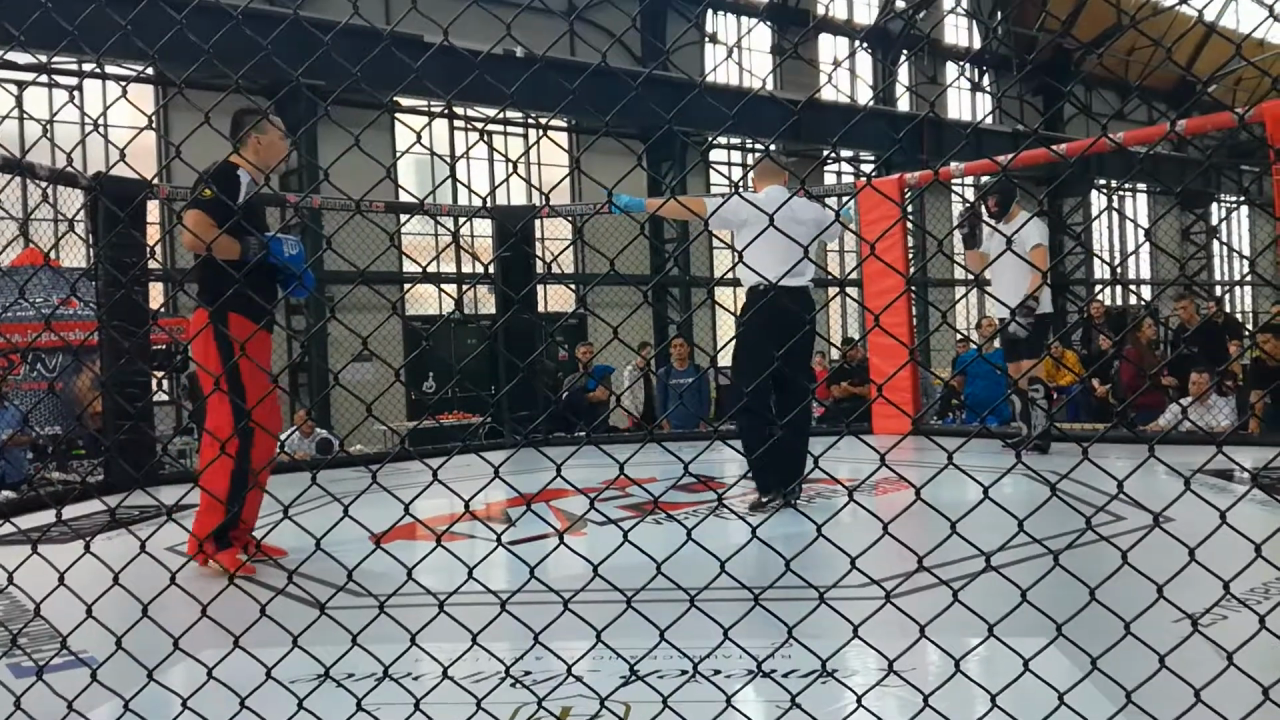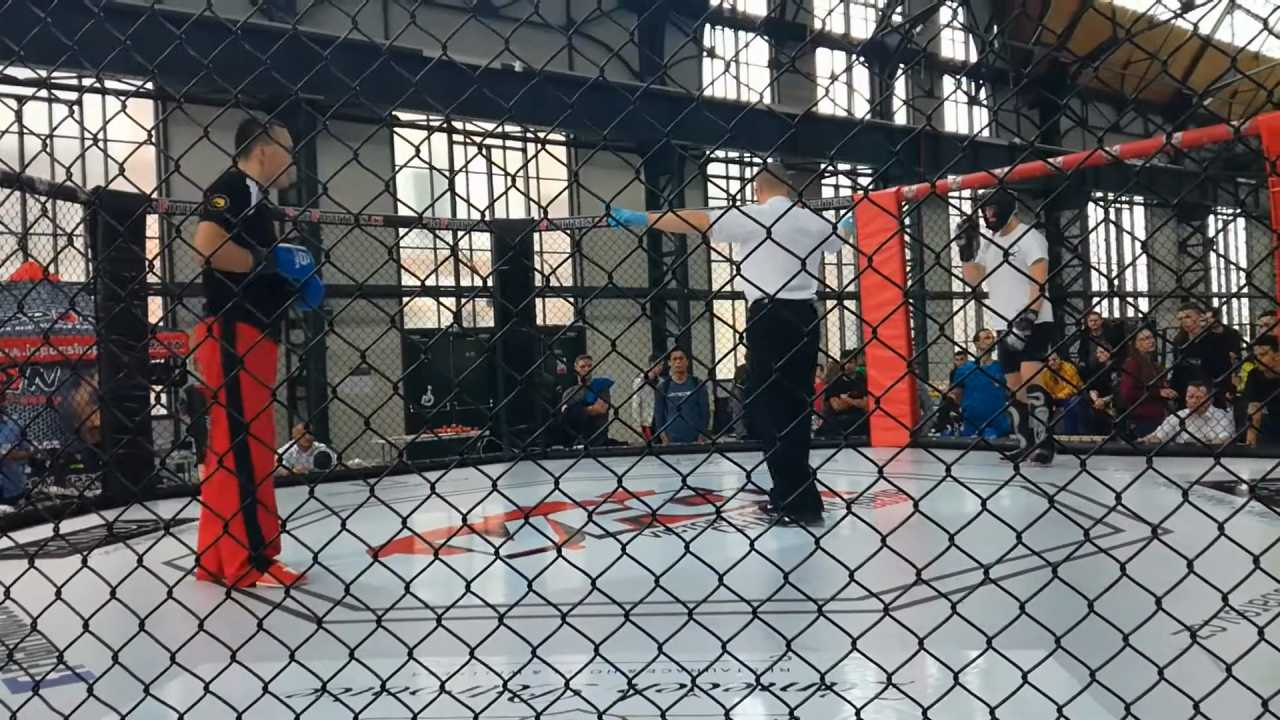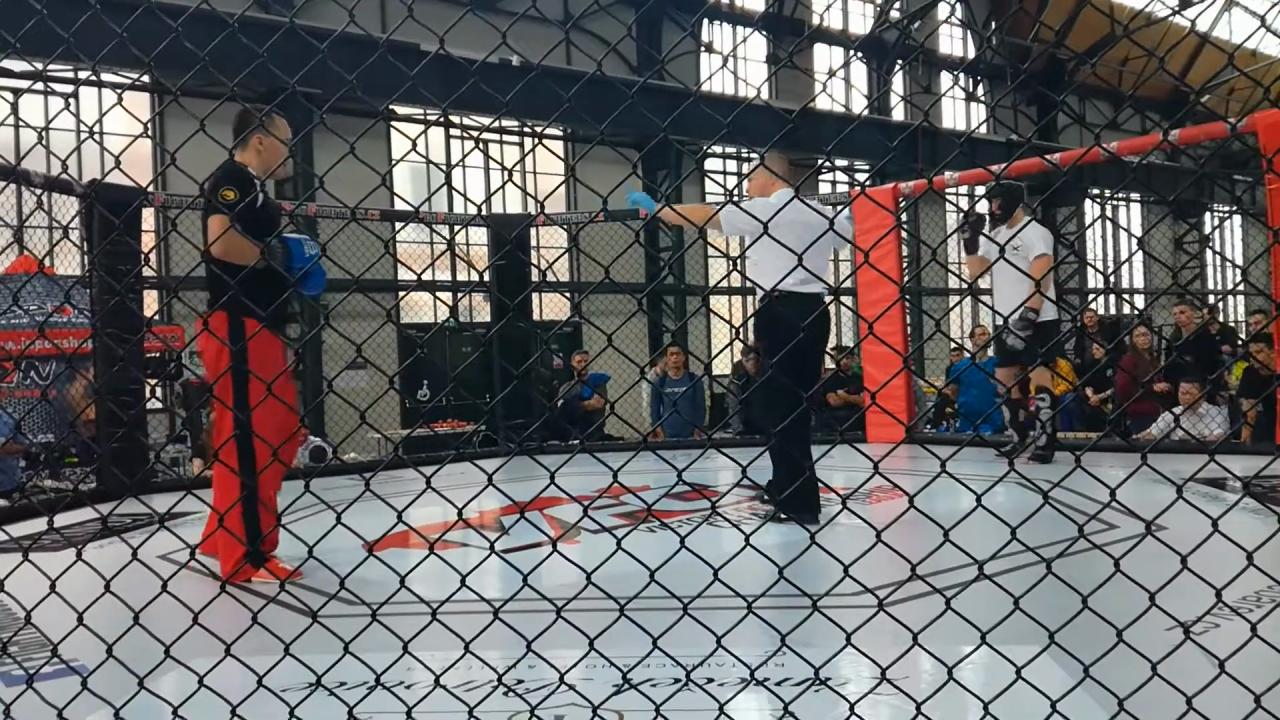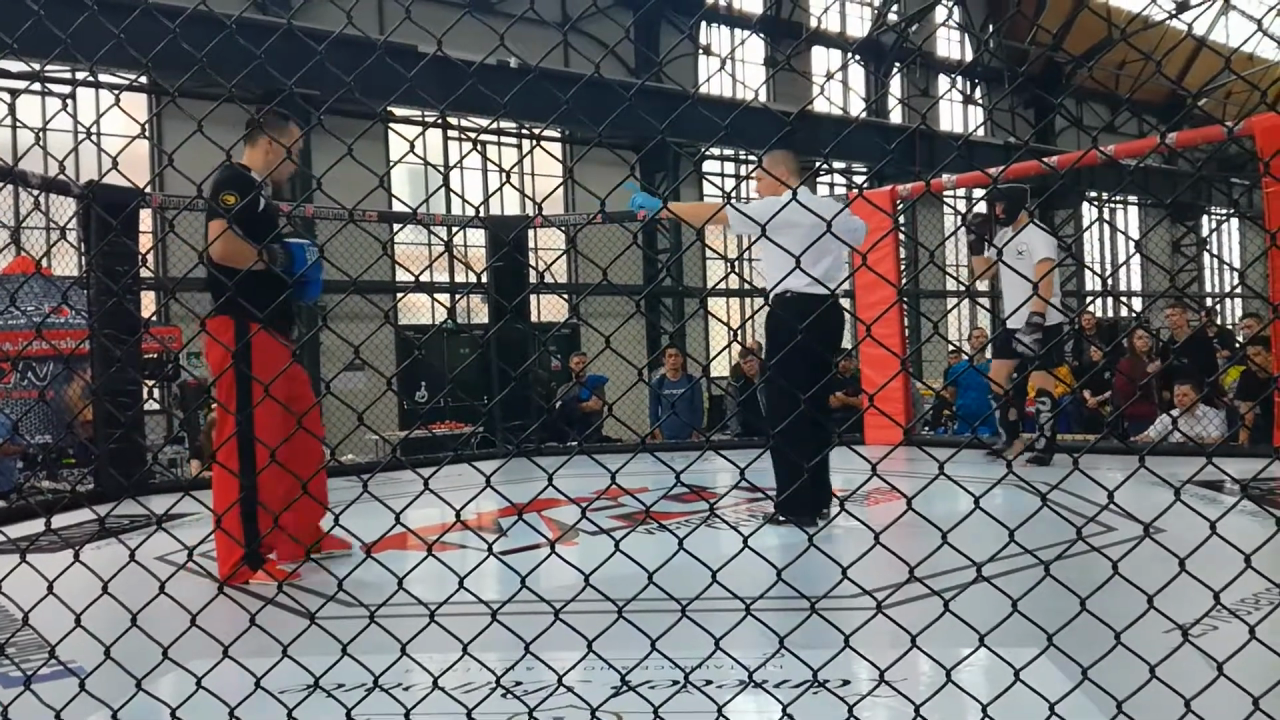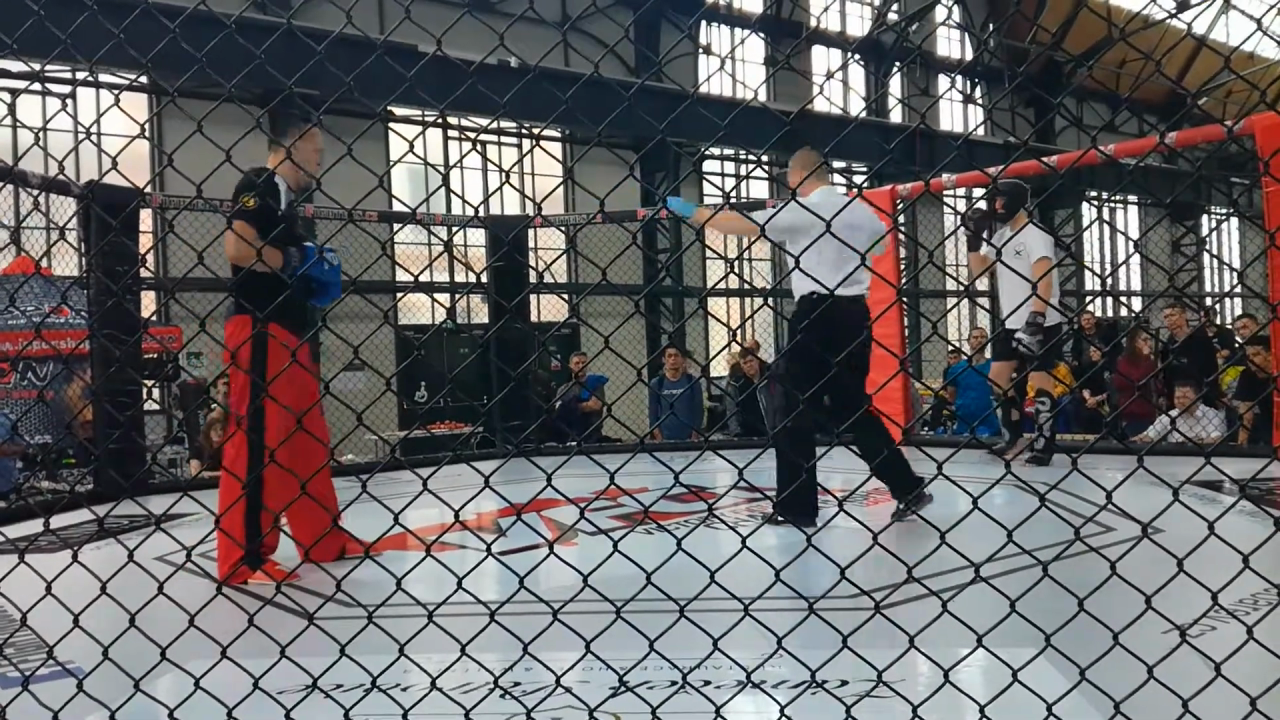
dt=0.3s
person 1, frame 1
left shoulder: (248, 190)
right shoulder: (224, 176)
right elbow: (193, 234)
left wrist: (283, 270)
right wrist: (260, 248)
left hip: (247, 325)
right hip: (226, 323)
left knee: (231, 430)
right knee: (252, 427)
left ankle: (229, 536)
right ankle: (216, 537)
person 1, frame 2
left shoulder: (254, 200)
right shoulder: (233, 186)
right elbow: (206, 247)
left wrist: (294, 284)
right wrist: (268, 260)
left hip: (252, 337)
right hip: (233, 335)
left knee: (231, 447)
right knee: (246, 445)
left ankle: (219, 557)
right ankle: (250, 560)
person 1, frame 3
left shoulder: (254, 189)
right shoulder: (232, 179)
right elbow: (221, 242)
left wrist: (293, 267)
right wrist: (278, 253)
left hip: (262, 331)
right hip: (238, 329)
left knee: (283, 433)
right knee: (247, 438)
left ankle: (226, 534)
right ankle: (245, 555)
person 1, frame 4
left shoulder: (256, 191)
right shoulder: (234, 182)
right elbow: (221, 246)
left wrist: (295, 274)
right wrist: (280, 257)
left hip: (269, 333)
right hip: (242, 333)
left knee: (303, 430)
right knee: (247, 441)
left ankle: (303, 534)
right ankle: (244, 557)
person 1, frame 5
left shoulder: (282, 195)
right shoulder: (258, 186)
right elbow: (238, 248)
left wrist: (314, 272)
right wrist: (299, 261)
left hip: (289, 335)
right hip: (261, 333)
left knee: (308, 437)
right knee: (258, 440)
left ankle: (322, 537)
right ankle: (243, 557)
person 2, frame 1
left shoulder: (746, 206)
right shoulder: (811, 210)
left elbow: (692, 208)
right elbow: (839, 225)
left wrist: (639, 204)
right wrist: (845, 215)
left hip: (764, 305)
right hip: (800, 305)
left knee: (751, 395)
right knee: (795, 396)
left ankle: (772, 485)
right ankle: (788, 483)
person 2, frame 2
left shoulder: (750, 217)
right shoulder: (813, 221)
left elbow: (695, 222)
right elbow: (839, 238)
left wrist: (640, 218)
left hip: (769, 318)
right hip: (804, 317)
left knee: (768, 411)
right knee: (796, 408)
left ankle: (800, 502)
right ankle: (787, 497)
person 2, frame 3
left shoulder: (764, 209)
right shoulder: (820, 213)
left elbow: (706, 216)
right elbow: (847, 232)
left wrist: (654, 207)
right wrist: (849, 220)
left hip: (780, 311)
right hip: (814, 311)
left knee: (782, 406)
right knee: (798, 404)
left ankle: (799, 502)
right ankle: (784, 489)
person 2, frame 4
left shoulder: (774, 210)
right shoulder: (835, 210)
left elbow: (714, 214)
right elbow: (860, 233)
left wrist: (658, 206)
left hip: (792, 313)
right hip: (828, 312)
left knee: (786, 409)
right knee: (815, 405)
left ankle: (797, 505)
right ankle: (816, 497)
person 2, frame 5
left shoulder: (801, 210)
right shoulder: (862, 211)
left elbow: (745, 225)
right elbow: (882, 240)
left wrist: (692, 211)
left hip: (817, 316)
right hip: (855, 314)
left knee: (798, 413)
right knee: (856, 407)
left ankle: (795, 506)
right ankle: (907, 488)
person 3, frame 1
left shoulder: (1030, 224)
right shoulder: (992, 230)
left elbow: (1040, 271)
right elbow: (977, 267)
left wrist: (1027, 308)
right wrist: (969, 235)
left hip: (1033, 312)
right hip: (1007, 314)
left knee: (1031, 371)
right knee: (1016, 373)
left ankle: (1041, 434)
right ankle: (1029, 433)
person 3, frame 2
left shoulder: (1029, 237)
right shoulder: (989, 242)
left elbow: (1039, 284)
right elbow: (973, 279)
left wrist: (1026, 320)
right wrist: (965, 245)
left hip: (1034, 323)
right hip: (1005, 325)
left knee: (1031, 378)
right knee: (1014, 384)
left ankle: (1044, 443)
right ankle: (1027, 444)
person 3, frame 3
left shoulder: (1034, 232)
right shoulder: (995, 235)
left elbow: (1041, 279)
right elbow: (976, 273)
left wrist: (1028, 317)
right wrist: (970, 240)
left hip: (1038, 320)
right hip: (1007, 321)
left knee: (1039, 378)
right knee: (1007, 381)
left ankle: (1044, 443)
right ankle: (1023, 438)
person 3, frame 4
left shoulder: (1037, 235)
right shoulder: (1001, 236)
left elbow: (1045, 283)
right elbow: (982, 273)
left wrist: (1035, 322)
right wrist: (976, 240)
left hip: (1042, 322)
right hip: (1013, 322)
left knee: (1040, 381)
right knee: (998, 376)
left ankle: (1044, 446)
right ankle: (1010, 438)
person 3, frame 5
left shoulder: (1035, 234)
right shoulder: (999, 235)
left elbow: (1043, 282)
right elbow: (977, 271)
left wrist: (1035, 321)
right wrist: (973, 236)
left hip: (1040, 323)
right hip: (1010, 322)
left knee: (1039, 380)
right knee: (998, 375)
left ankle: (1043, 446)
right ankle: (1012, 438)
